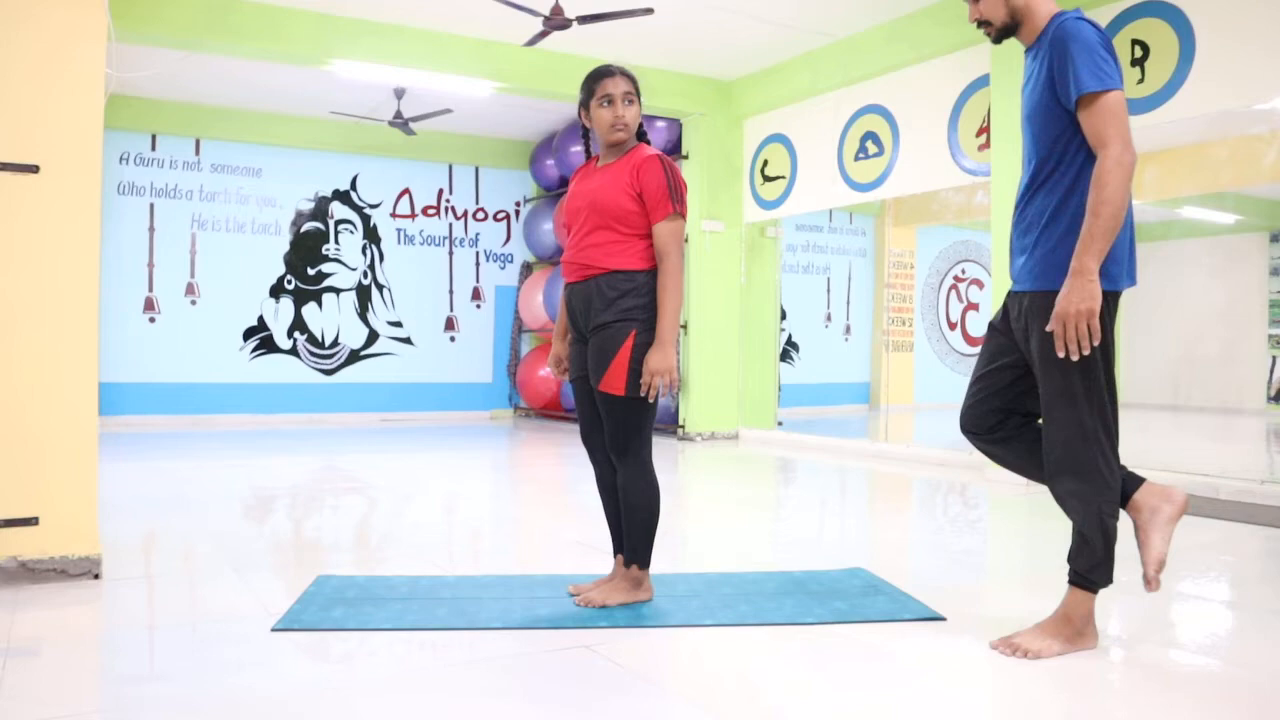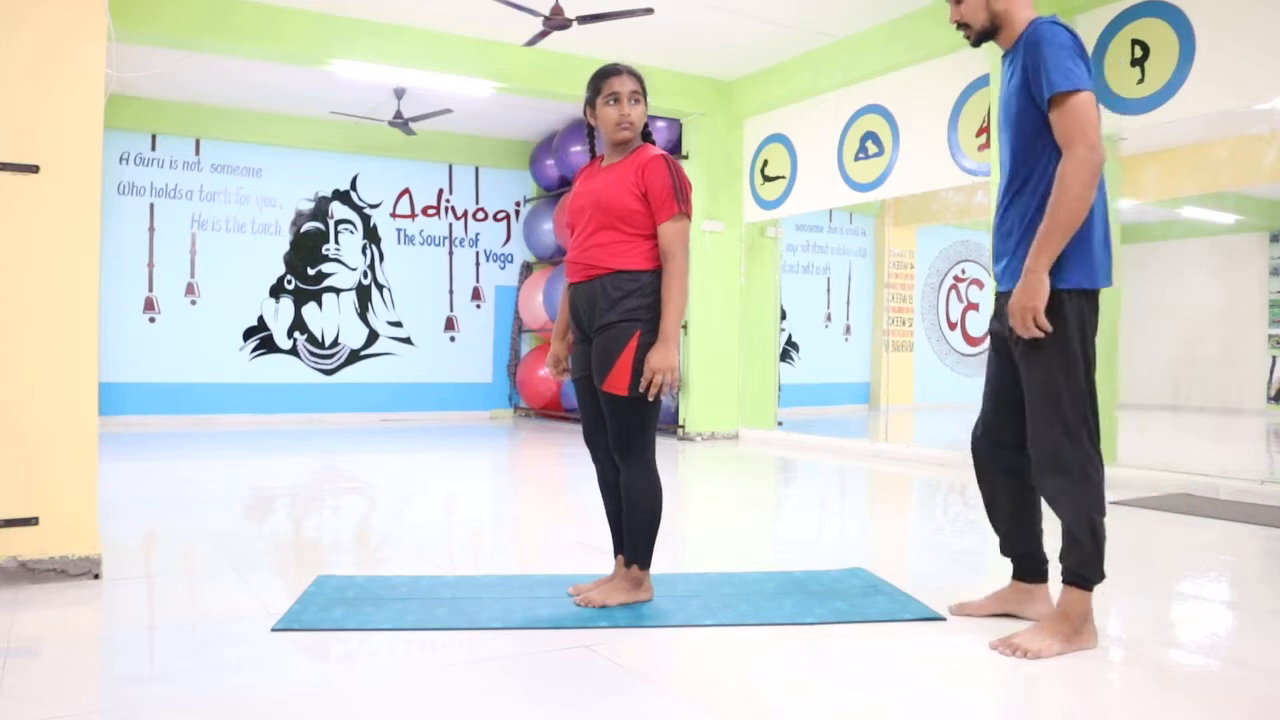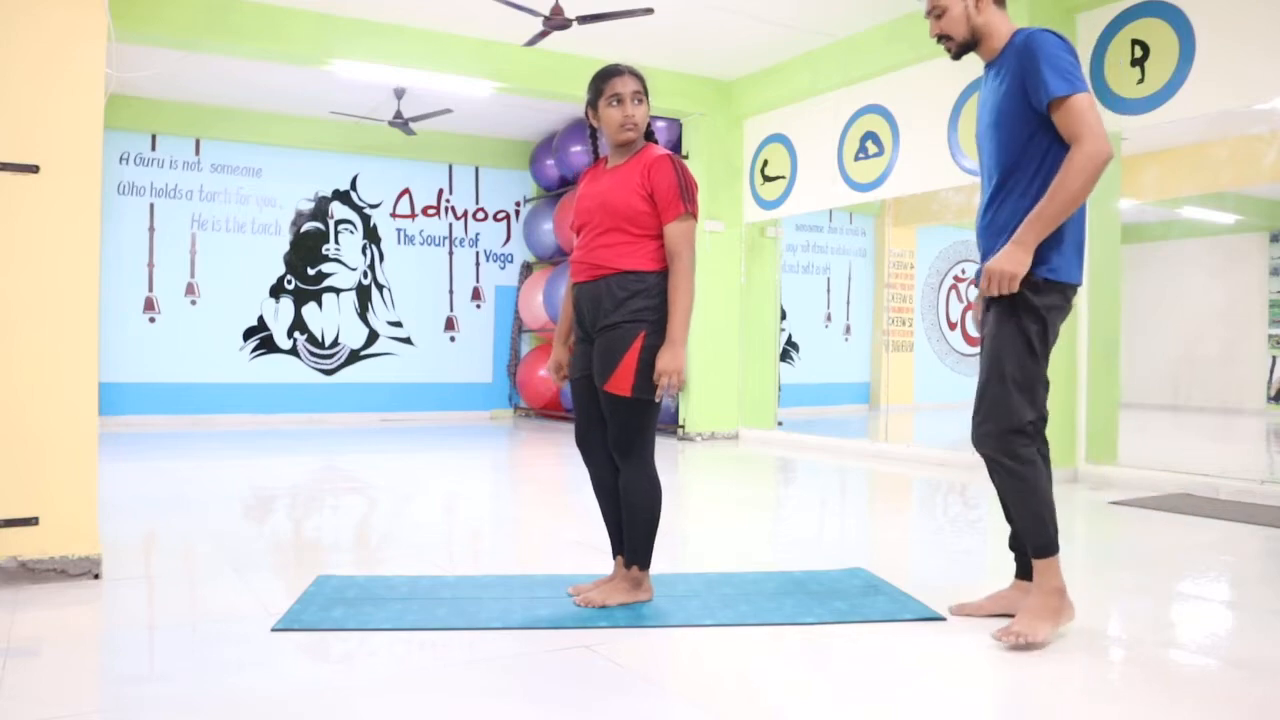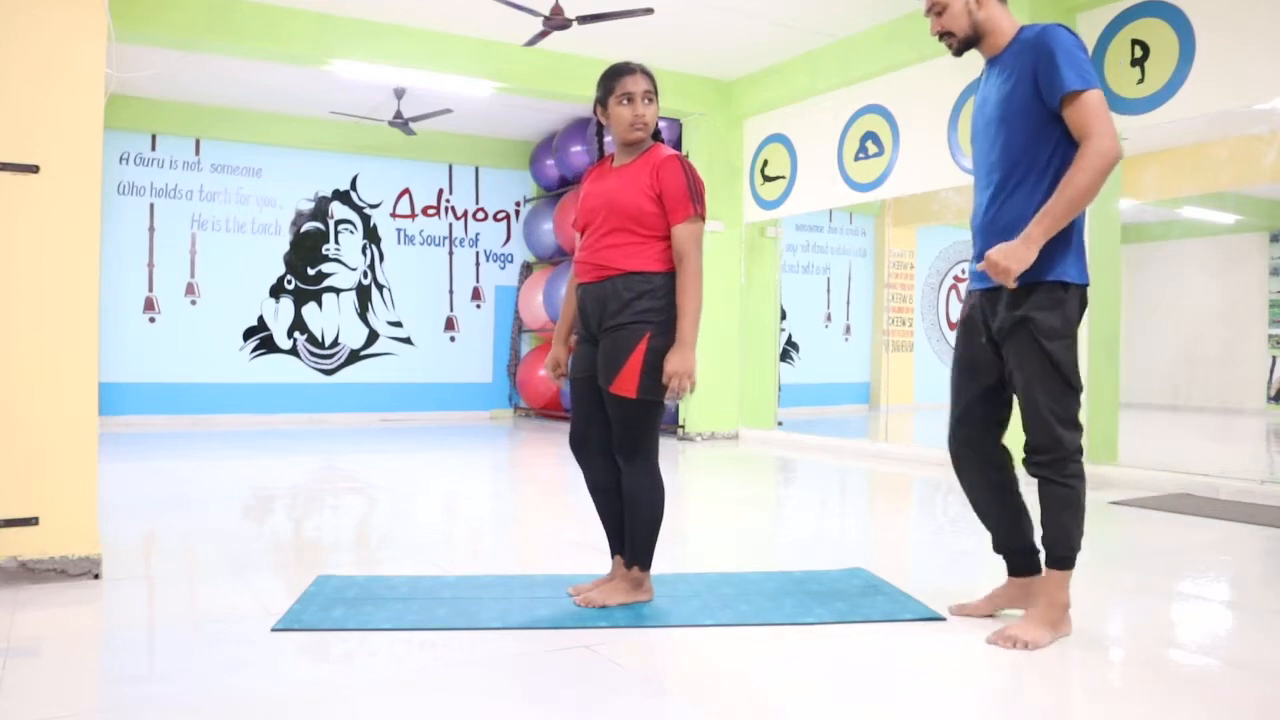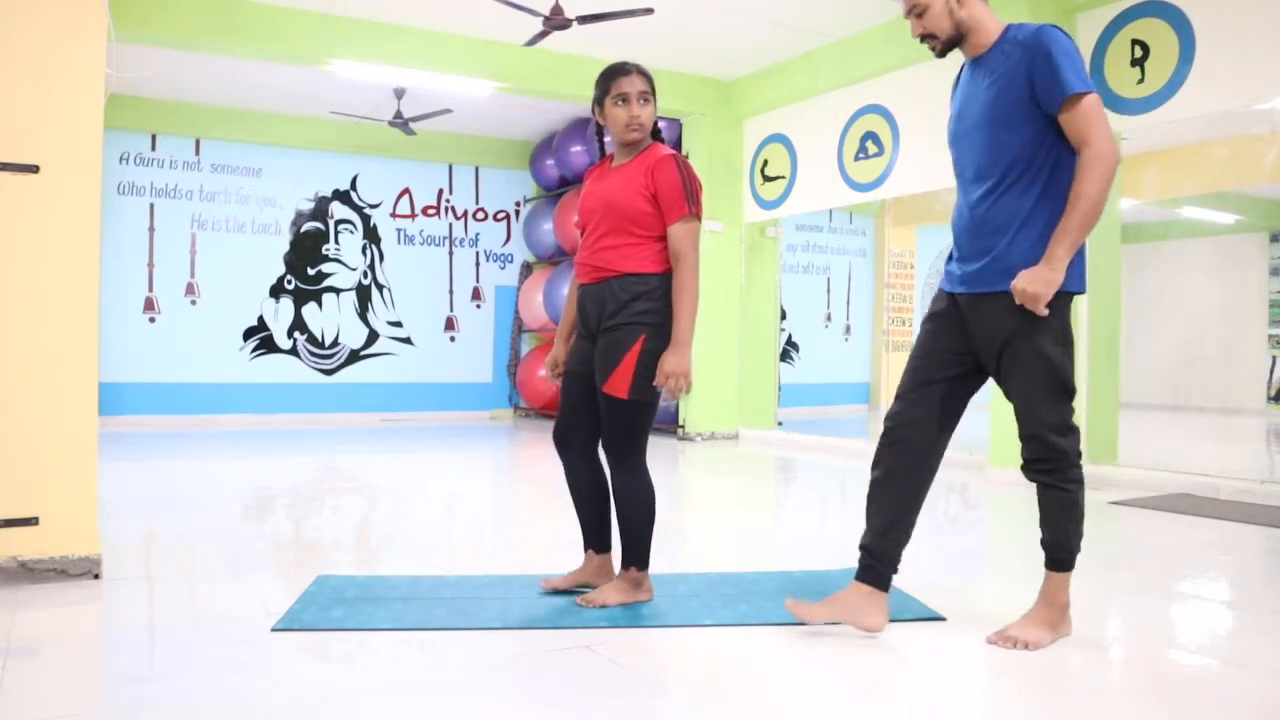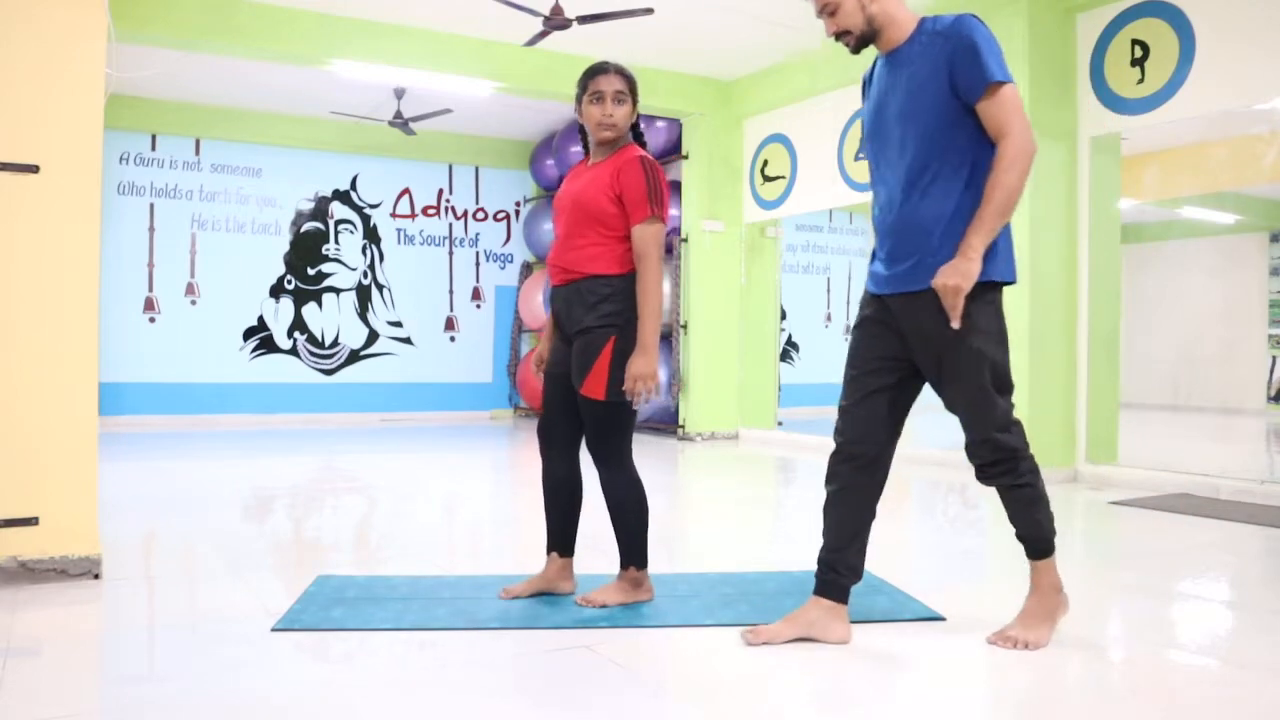
dt=0.4s
person 1, frame 1
right shoulder: (1041, 55)
left elbow: (1116, 154)
left wrist: (1082, 275)
left hip: (1069, 286)
right hip: (1031, 285)
left knee: (1075, 440)
right knee: (985, 418)
left ankle: (1078, 615)
right ankle: (1140, 499)
person 1, frame 2
right shoulder: (1017, 60)
left elbow: (1085, 154)
left wrist: (1035, 272)
left hip: (1055, 286)
right hip: (1019, 287)
left knee: (1062, 445)
right knee: (998, 441)
left ankle: (1076, 612)
right ankle: (1028, 584)
person 1, frame 3
right shoulder: (993, 79)
left elbow: (1093, 147)
left wrist: (1022, 245)
left hip: (1036, 274)
right hip: (1004, 277)
left knee: (1003, 427)
right knee: (1007, 431)
left ankle: (1052, 589)
right ankle: (1027, 581)
person 1, frame 4
right shoulder: (988, 80)
left elbow: (1102, 145)
left wrist: (1029, 242)
left hip: (1043, 286)
right hip: (987, 287)
left knee: (1050, 440)
right knee: (969, 437)
left ankle: (1054, 601)
right ankle: (1022, 575)
person 1, frame 5
right shoulder: (965, 80)
left elbow: (1100, 152)
left wrist: (1053, 263)
left hip: (1025, 293)
right hip: (959, 291)
left knee: (1047, 446)
right knee: (906, 436)
left ankle: (1054, 602)
right ankle: (869, 590)
person 1, frame 6
right shoulder: (876, 77)
left elbow: (1018, 144)
left wrist: (970, 252)
left hip: (954, 289)
right hip: (887, 293)
left knee: (992, 439)
right knee: (857, 447)
left ankle: (1046, 589)
right ankle: (829, 603)
person 2, frame 1
left shoulder: (653, 167)
right shoulder: (581, 178)
left elbow: (671, 260)
left wrist: (666, 344)
right wrist: (561, 336)
left hip: (629, 313)
right hip: (586, 317)
left knee: (629, 450)
right knee: (599, 447)
left ankle: (636, 578)
right ankle: (621, 567)
person 2, frame 2
left shoulder: (657, 167)
right shoulder: (586, 177)
left elbow: (675, 260)
left wrist: (668, 342)
right wrist: (560, 335)
left hip: (632, 311)
right hip: (589, 317)
left knee: (632, 450)
right knee: (602, 448)
left ankle: (637, 579)
right ankle: (622, 568)
person 2, frame 3
left shoulder: (663, 167)
right shoulder: (589, 179)
left elbow: (681, 261)
left wrist: (675, 343)
right wrist: (562, 339)
left hip: (636, 313)
right hip: (591, 318)
left knee: (630, 449)
right knee: (593, 446)
left ankle: (637, 578)
right ankle: (621, 566)
person 2, frame 4
left shoulder: (670, 168)
right shoulder: (593, 178)
left elbow: (689, 262)
left wrist: (684, 345)
right wrist: (561, 337)
left hip: (642, 312)
right hip: (595, 317)
left knee: (634, 450)
right knee: (587, 445)
left ankle: (637, 579)
right ankle: (621, 564)
person 2, frame 5
left shoulder: (667, 167)
right shoulder: (594, 177)
left elbow: (685, 261)
left wrist: (680, 345)
right wrist: (564, 336)
left hip: (640, 313)
right hip: (594, 317)
left knee: (623, 449)
right knee: (571, 439)
left ankle: (635, 578)
right ankle: (597, 562)
person 2, frame 6
left shoulder: (637, 168)
right shoulder: (577, 173)
left elbow: (650, 263)
left wrist: (647, 348)
right wrist: (549, 334)
left hip: (610, 315)
right hip: (573, 319)
left knee: (609, 450)
right knee: (555, 443)
left ankle: (634, 578)
right ankle: (558, 568)
